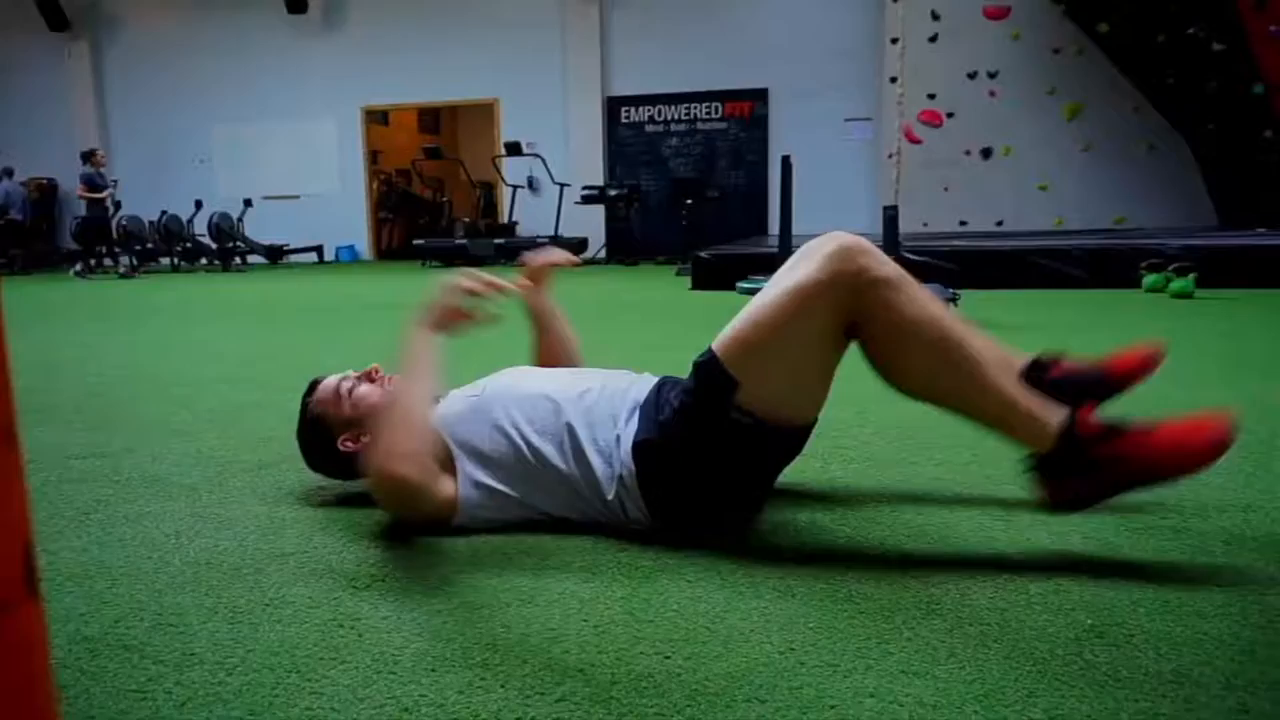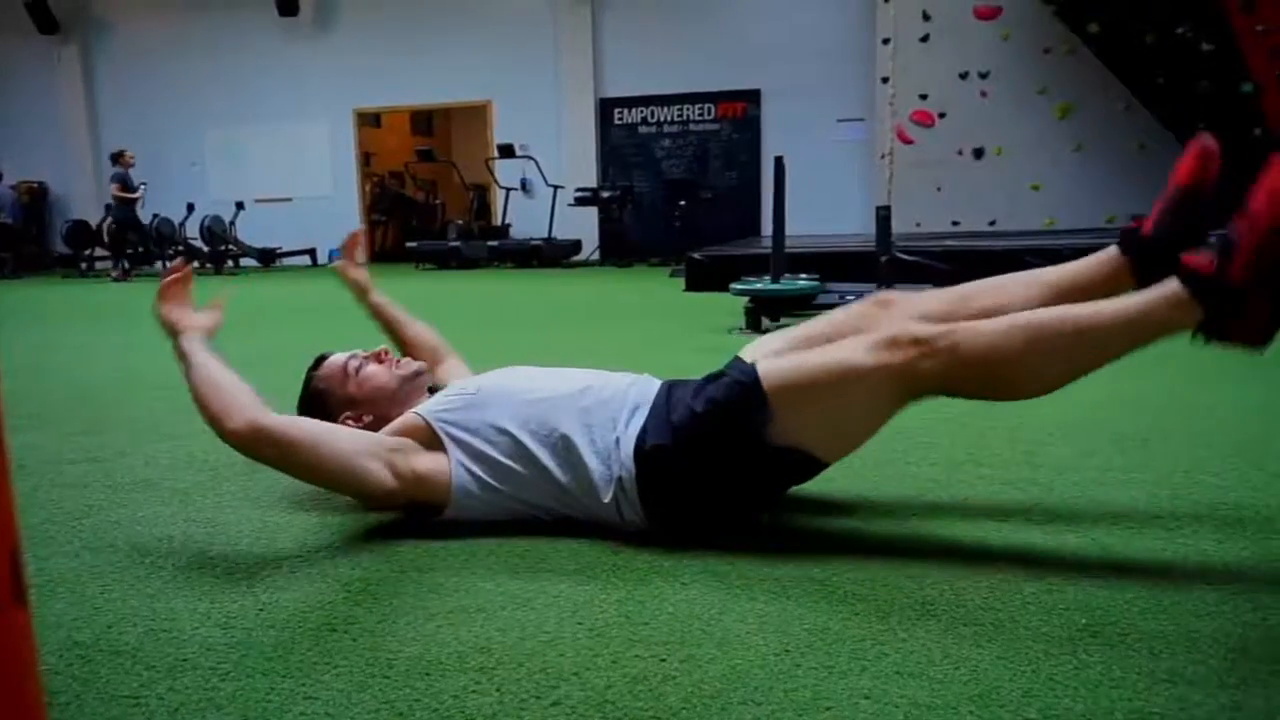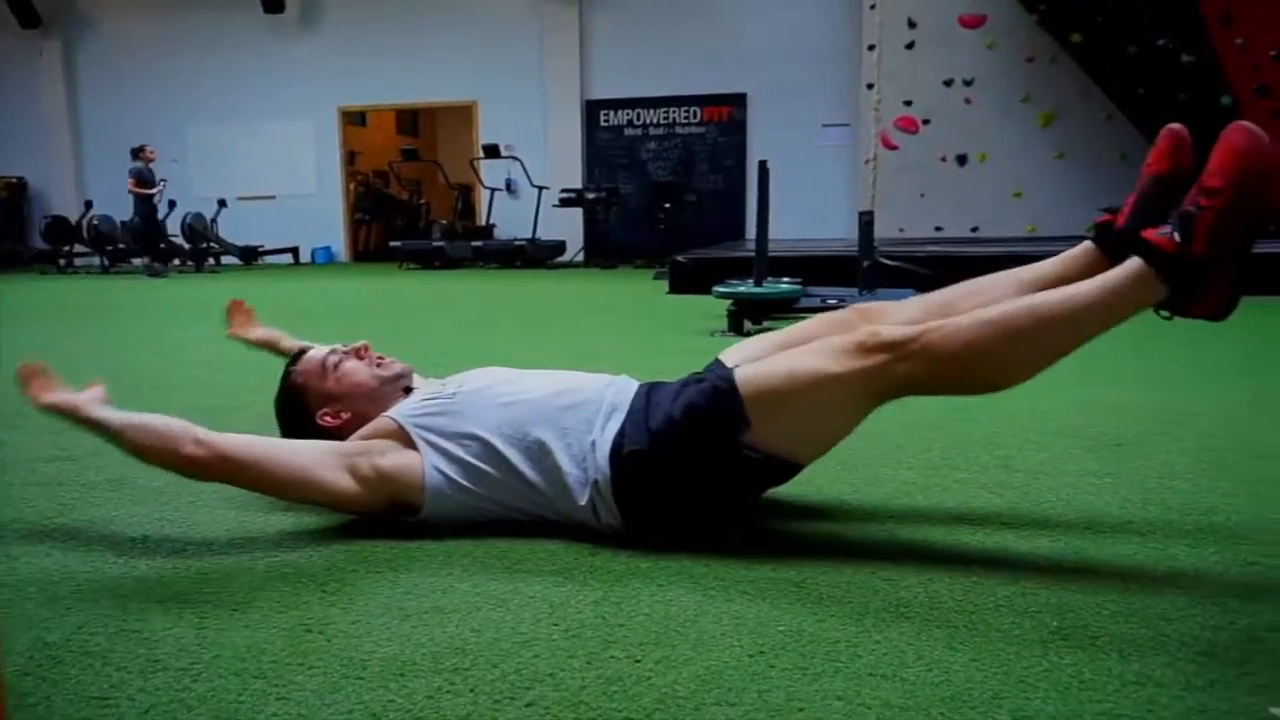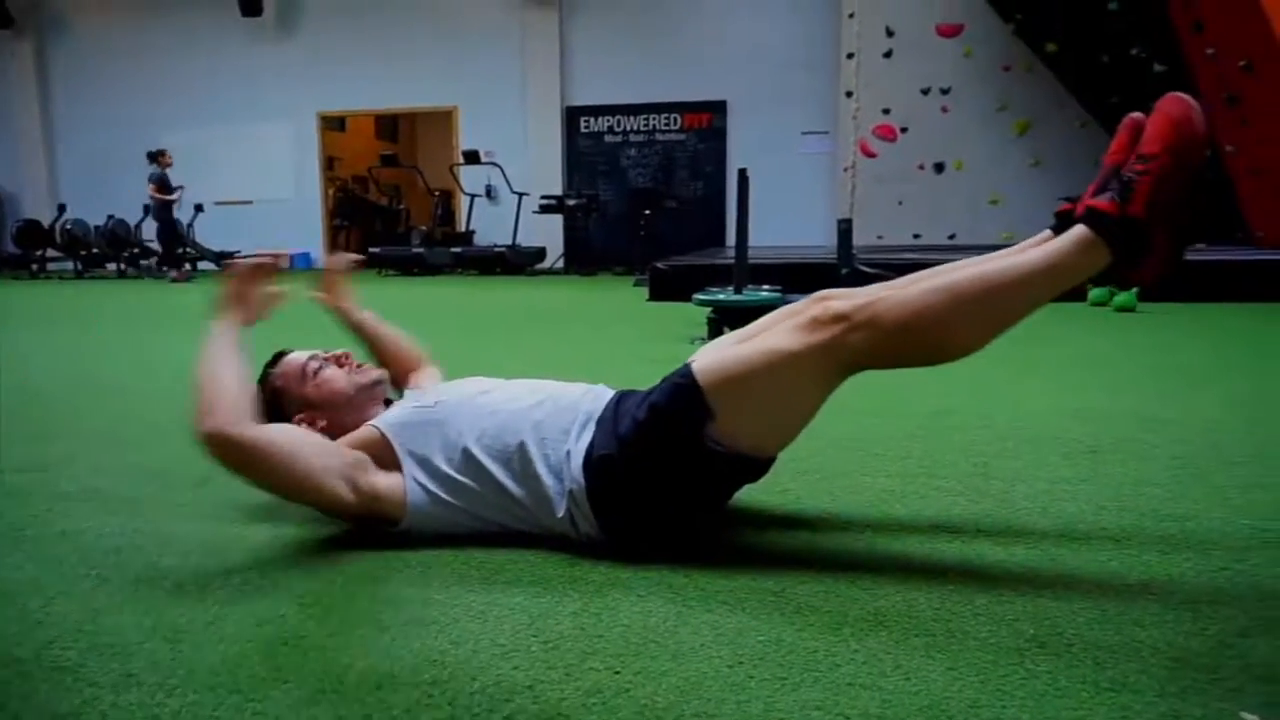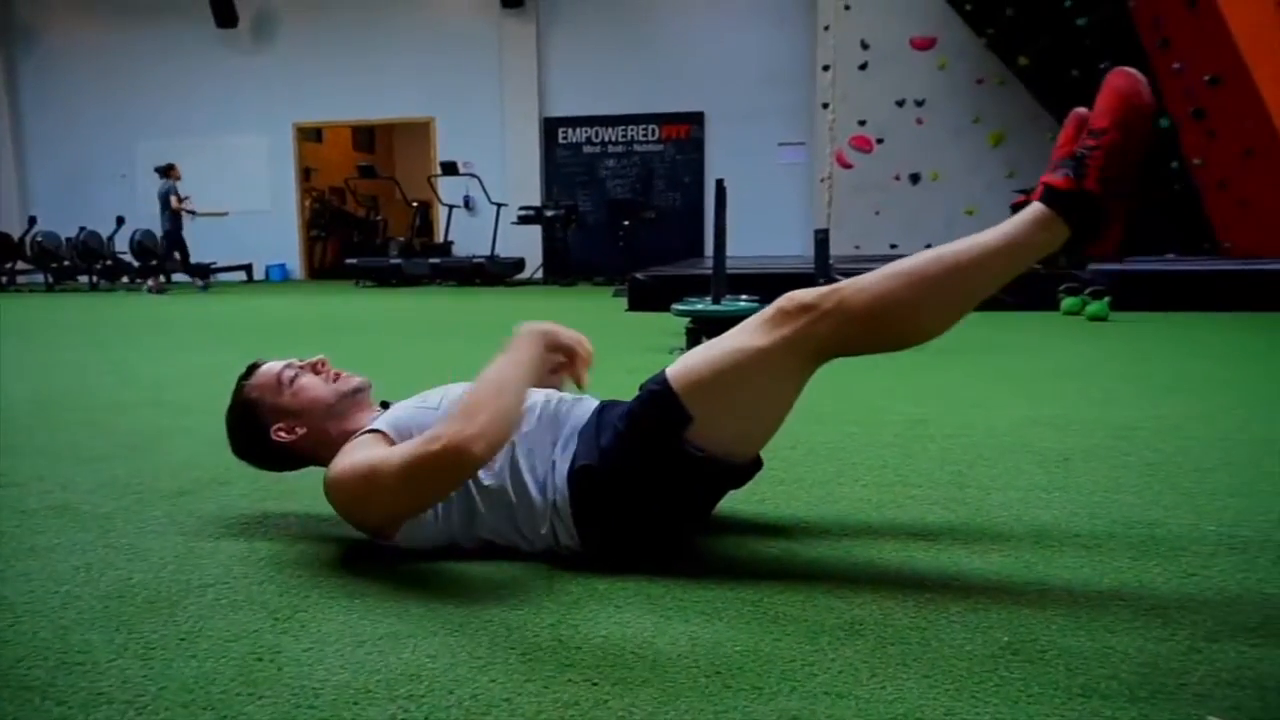
dt=0.4s
person 1, frame 1
left shoulder: (456, 417)
right shoulder: (422, 471)
left elbow: (564, 379)
right elbow: (394, 469)
left wrist: (537, 296)
right wrist: (425, 332)
left hip: (679, 433)
right hip: (676, 460)
left knee: (845, 267)
right knee: (843, 263)
left ankle: (1041, 391)
right ankle: (1067, 448)
person 1, frame 2
left shoulder: (456, 406)
right shoulder: (400, 464)
left elbow: (435, 352)
right elbow: (256, 427)
left wrist: (368, 289)
right wrist: (196, 341)
left hip: (686, 420)
right hip: (677, 465)
left knee: (898, 312)
right knee: (918, 348)
left ankle: (1143, 257)
person 1, frame 3
left shoulder: (426, 408)
right shoulder: (369, 464)
left elbow: (357, 368)
right elbow: (208, 449)
left wrist: (275, 339)
right wrist: (84, 411)
left hip: (660, 421)
right hip: (656, 466)
left knee: (871, 320)
right knee: (891, 352)
left ankle: (1118, 249)
right ankle: (1166, 269)
person 1, frame 4
left shoulder: (396, 423)
right shoulder: (351, 473)
left elbow: (413, 375)
right elbow: (227, 428)
left wrist: (353, 305)
right wrist: (231, 327)
left hip: (631, 442)
right hip: (629, 473)
left knee: (839, 310)
right knee: (841, 323)
left ankle: (1085, 232)
right ankle: (1110, 234)
person 1, frame 5
left shoulder: (399, 427)
right shoulder: (356, 478)
left elbow: (507, 409)
right elbow: (470, 447)
left wrist: (543, 358)
right wrist: (528, 339)
left hip: (619, 457)
right hip: (613, 488)
left knee: (811, 316)
right knee: (806, 317)
left ankle: (1047, 213)
right ankle: (1061, 212)
